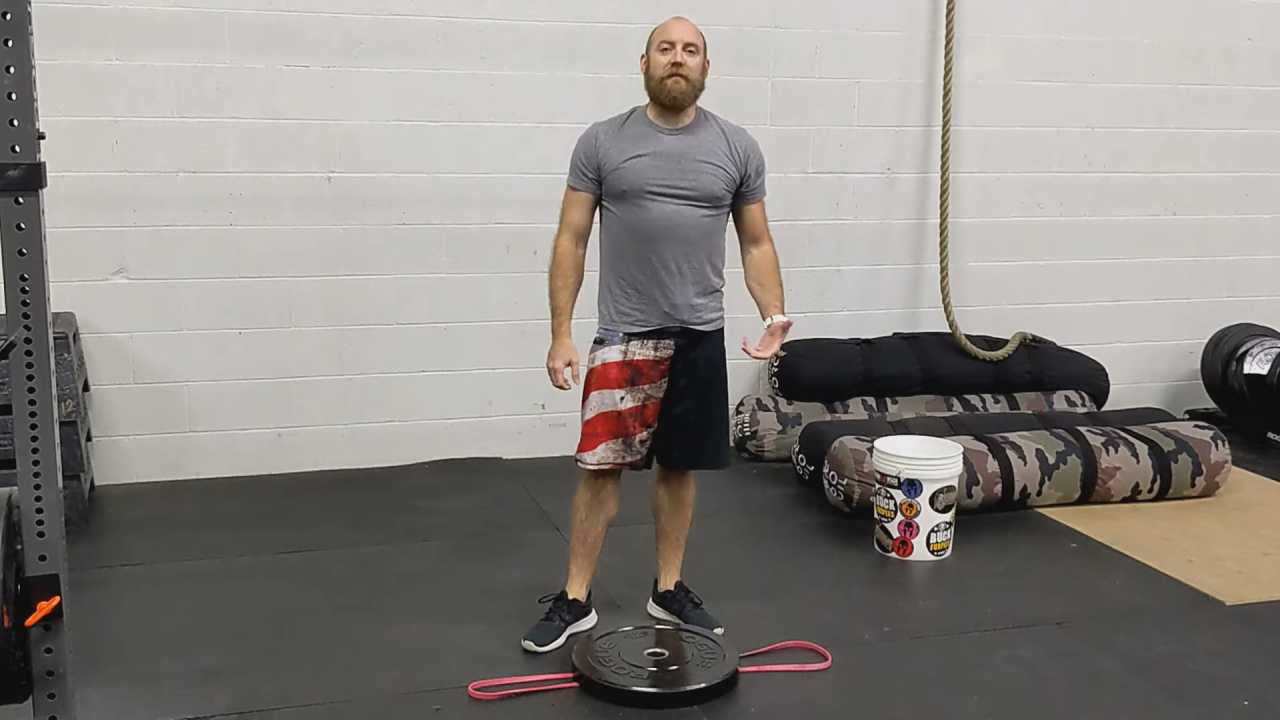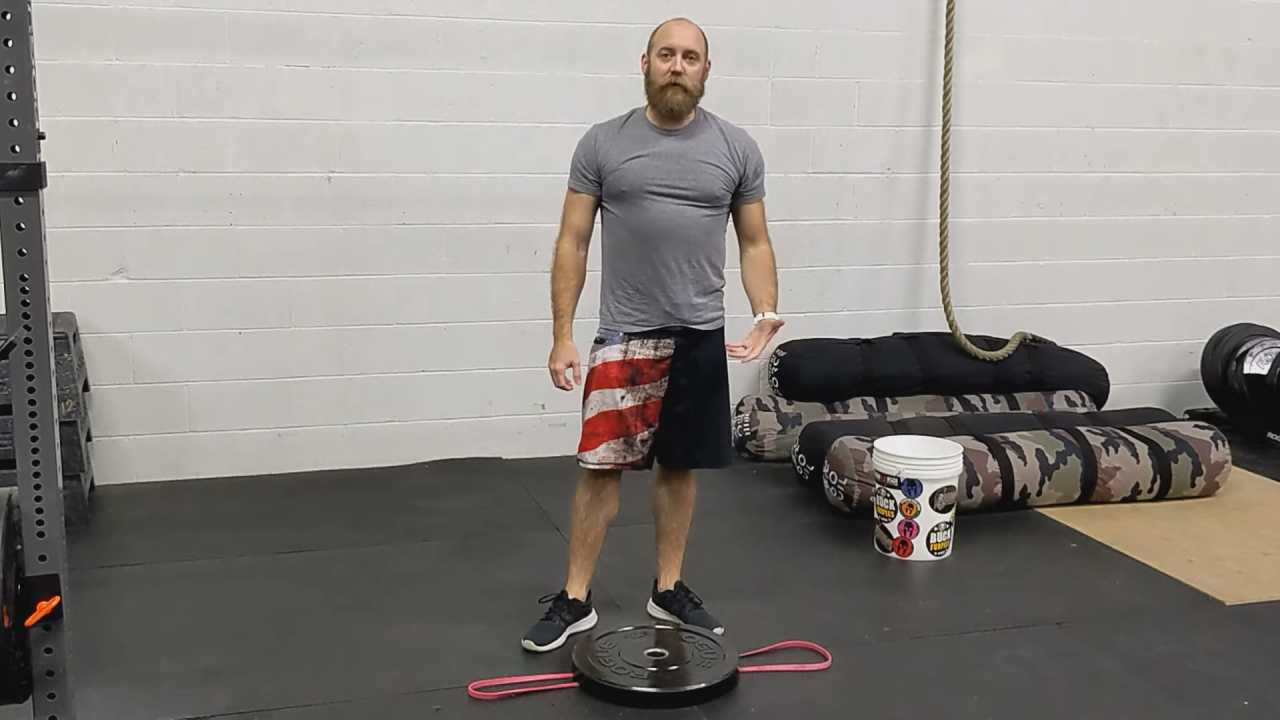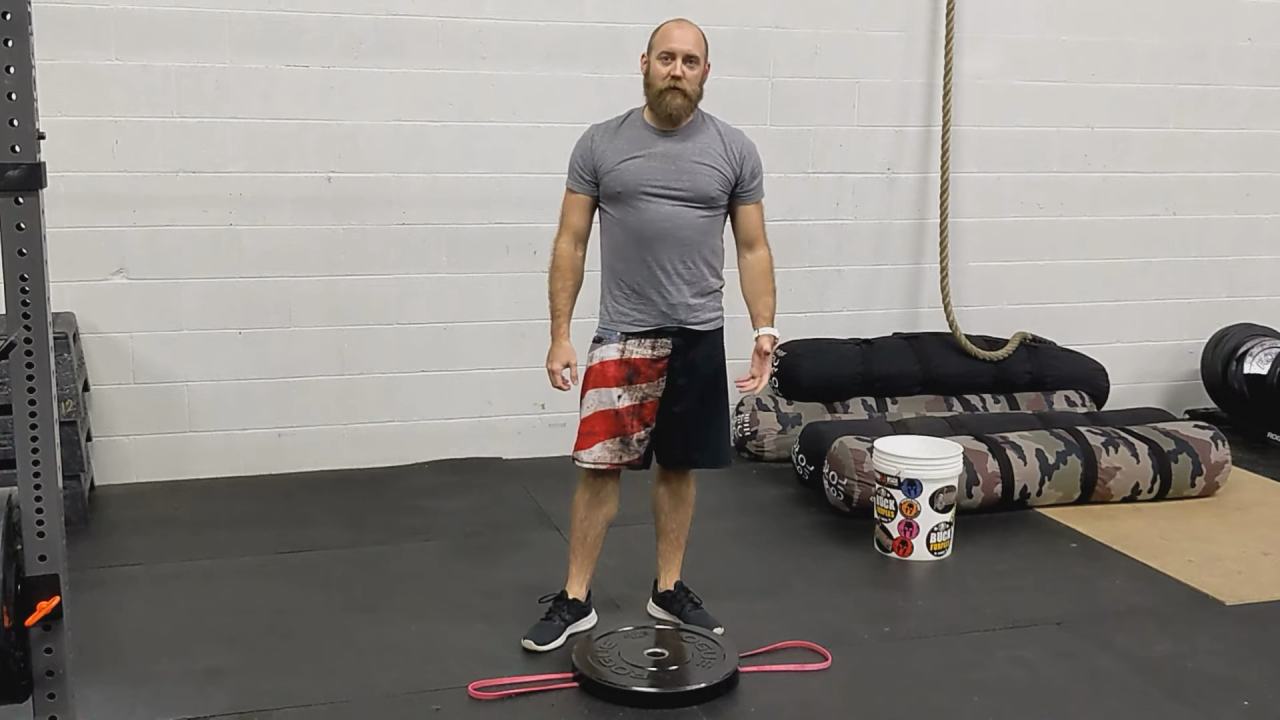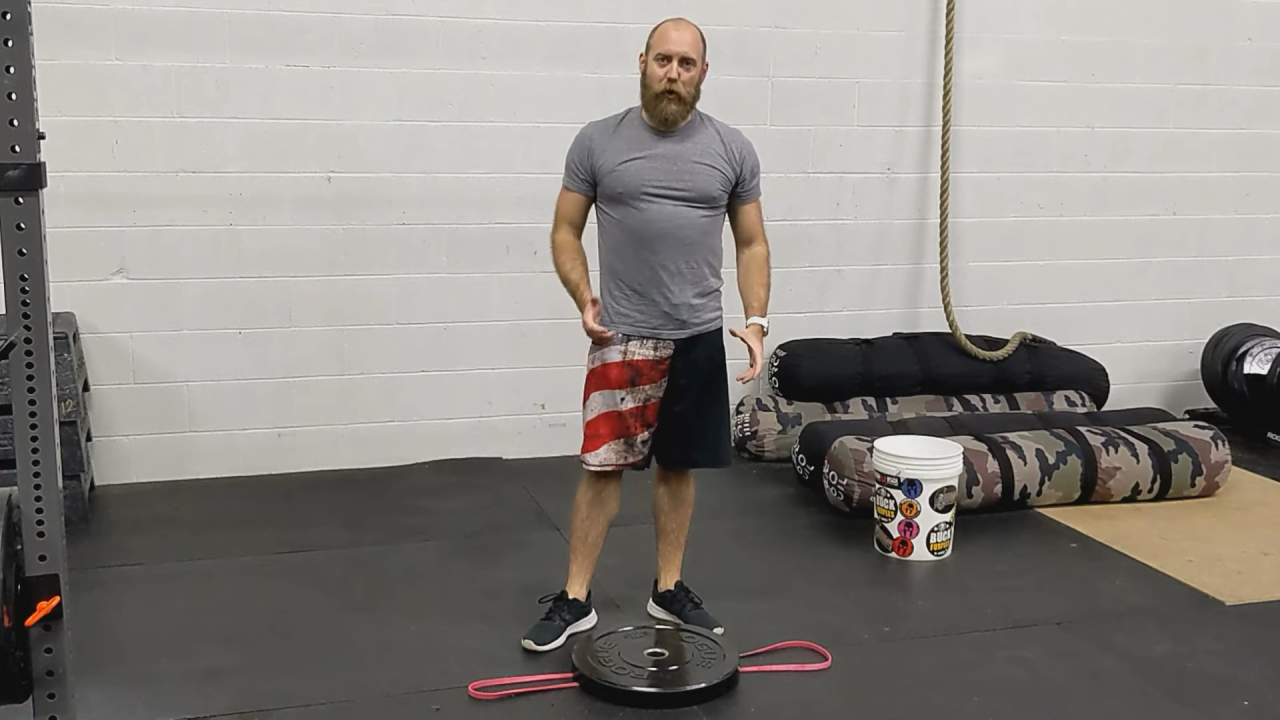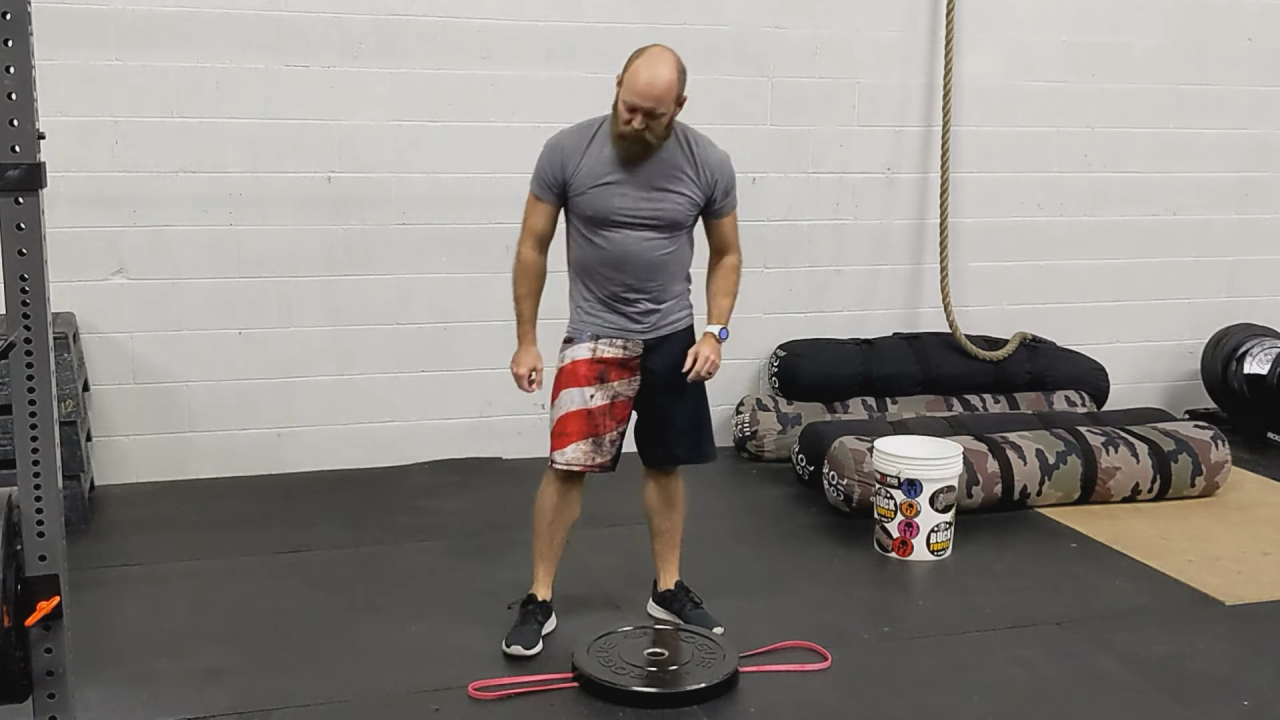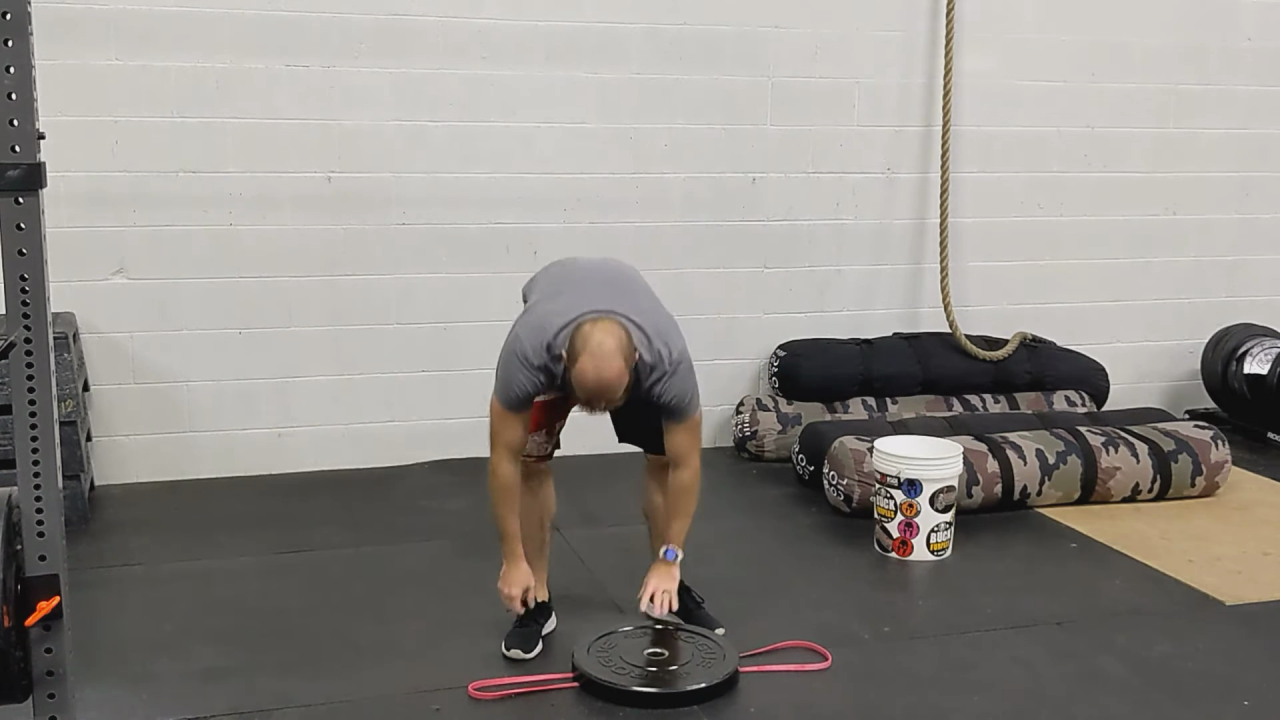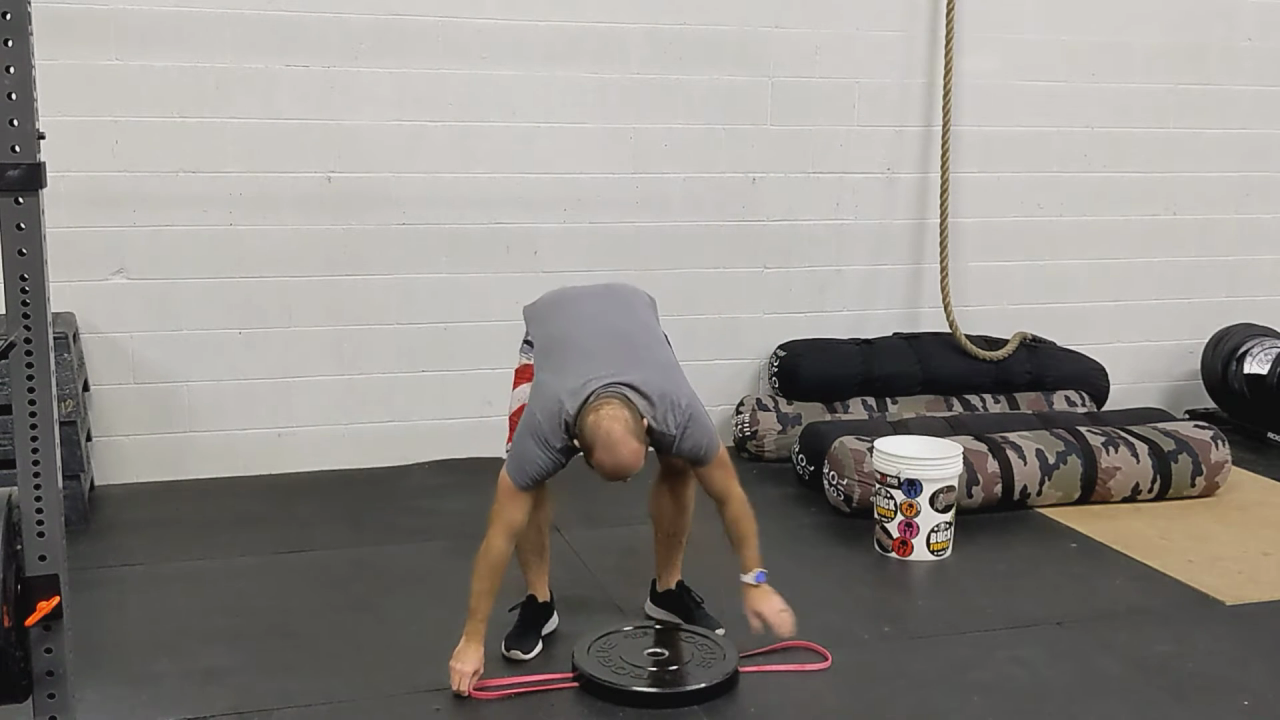
dt=0.7s
person 1, frame 1
left shoulder: (737, 147)
right shoulder: (601, 141)
left elbow: (756, 243)
right elbow: (570, 241)
left wrist: (775, 315)
right wrist: (561, 332)
left hip: (701, 336)
right hip: (624, 336)
left knee: (679, 466)
right knee: (600, 466)
left ankle: (668, 590)
right ankle: (575, 600)
person 1, frame 2
left shoulder: (737, 148)
right shoulder: (602, 143)
left elbow: (755, 243)
right elbow: (572, 242)
left wrist: (765, 314)
right wrist: (561, 333)
left hip: (702, 336)
right hip: (625, 337)
left knee: (679, 465)
right knee: (602, 466)
left ankle: (669, 589)
right ankle: (575, 600)
person 1, frame 3
left shoulder: (734, 149)
right shoulder: (599, 144)
left elbow: (753, 249)
right elbow: (571, 243)
left wrist: (766, 331)
right wrist: (559, 333)
left hip: (699, 336)
right hip: (623, 336)
left knee: (679, 465)
right knee: (600, 465)
left ankle: (669, 589)
right ankle: (574, 600)
person 1, frame 4
left shoulder: (732, 148)
right shoulder: (597, 142)
left elbow: (751, 244)
right elbow: (566, 231)
left wrist: (756, 319)
right wrist: (585, 299)
left hip: (700, 337)
right hip: (624, 339)
left knee: (678, 466)
right knee: (603, 466)
left ankle: (669, 589)
right ankle: (574, 599)
person 1, frame 5
left shoulder: (709, 163)
right shoulder: (567, 149)
left elbow: (726, 254)
right elbow: (532, 248)
left wrist: (714, 331)
right wrist: (526, 341)
left hip: (672, 336)
right hip: (596, 337)
left knee: (667, 464)
right knee: (569, 466)
left ankle: (668, 591)
right ankle: (539, 599)
person 1, frame 6
left shoulder: (666, 357)
right shoulder: (529, 352)
left elbow: (685, 465)
right elbow: (504, 459)
left wrist: (668, 561)
right wrist: (514, 560)
left hip: (638, 336)
right hip: (552, 334)
left knee: (663, 456)
right knee: (531, 459)
left ankle: (671, 589)
right ankle: (539, 604)
person 1, frame 7
left shoulder: (678, 415)
right shoulder: (545, 428)
left elbow: (730, 495)
right elbow: (501, 535)
left wrist: (754, 580)
right wrist: (471, 640)
left knee: (678, 464)
right knee: (528, 480)
left ankle: (667, 590)
right ankle: (539, 604)
